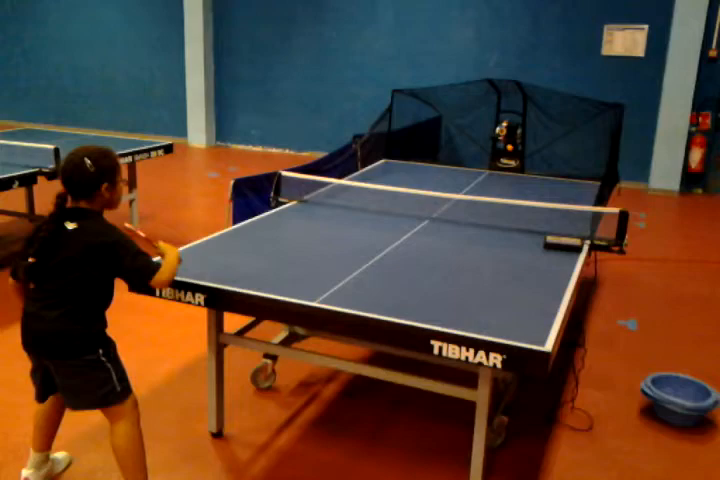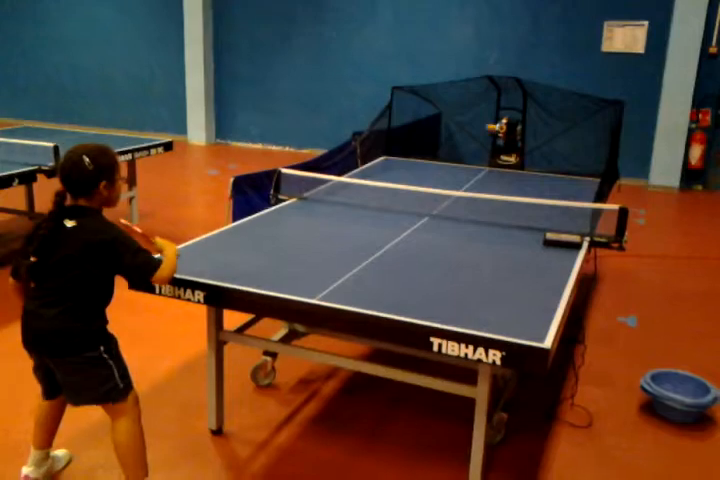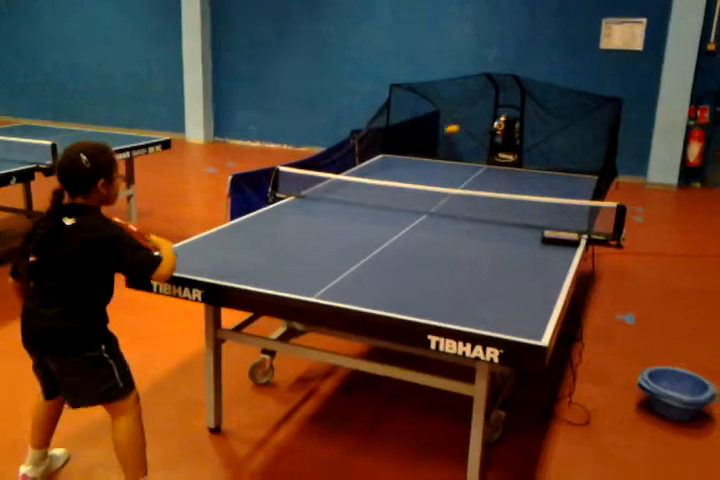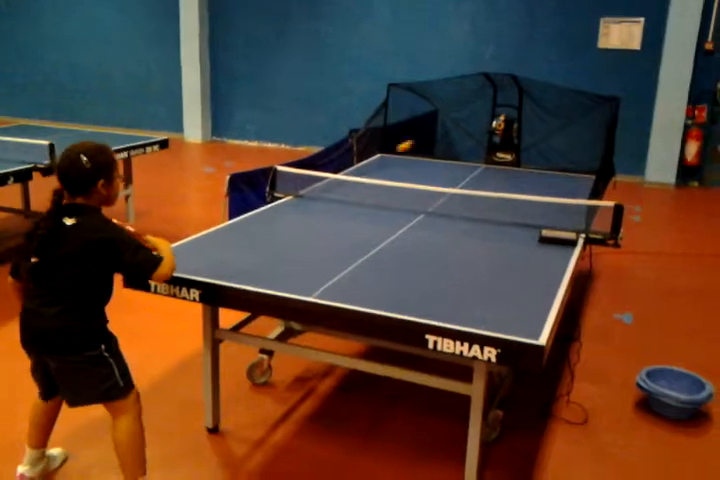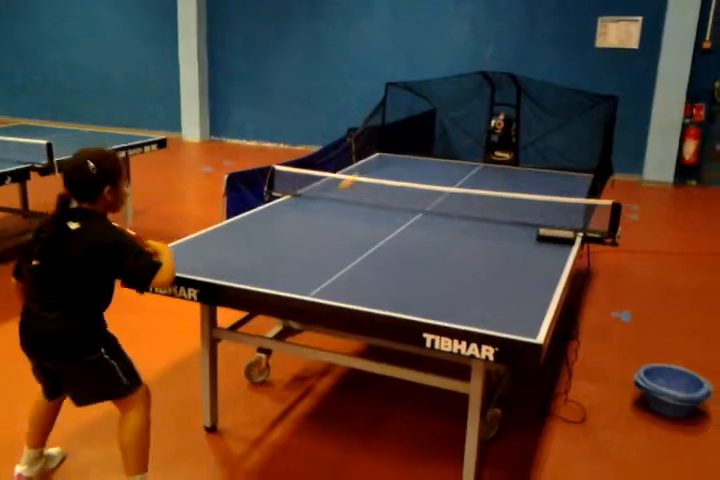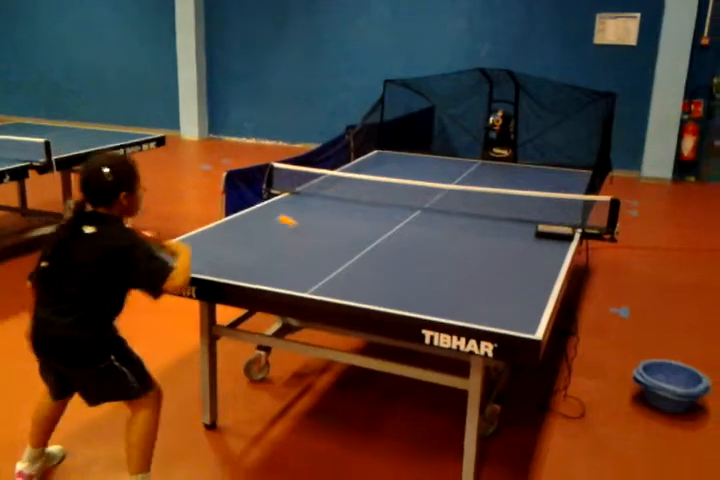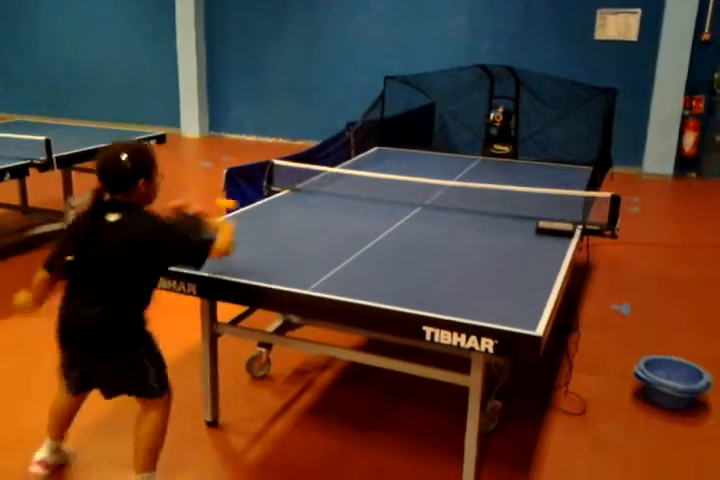
dt=0.1s
person 1, frame 1
left shoulder: (46, 227)
right shoulder: (108, 238)
left elbow: (18, 280)
right elbow: (160, 278)
right wrist: (172, 254)
left hip: (35, 334)
right hip: (79, 340)
left knee: (54, 393)
right knee: (123, 410)
person 1, frame 2
left shoulder: (45, 225)
right shoulder: (107, 236)
left elbow: (18, 280)
right elbow: (161, 275)
right wrist: (170, 250)
left hip: (35, 331)
right hip: (79, 337)
left knee: (57, 390)
right knee: (124, 407)
person 1, frame 3
left shoulder: (44, 224)
right shoulder: (107, 233)
left elbow: (17, 279)
right elbow: (162, 272)
right wrist: (166, 246)
left hip: (35, 331)
right hip: (79, 337)
left knee: (54, 391)
right knee: (125, 406)
person 1, frame 4
left shoulder: (44, 224)
right shoulder: (107, 234)
left elbow: (17, 279)
right elbow: (161, 272)
right wrist: (163, 246)
left hip: (34, 330)
right hip: (78, 336)
left knee: (51, 392)
right knee: (125, 405)
person 1, frame 5
left shoulder: (51, 227)
right shoulder: (111, 239)
left elbow: (20, 280)
right elbow: (161, 280)
right wrist: (163, 251)
left hip: (34, 333)
right hip: (79, 340)
left knee: (53, 391)
right knee: (135, 400)
person 1, frame 6
left shoulder: (66, 232)
right shoulder: (126, 243)
left elbow: (36, 283)
right elbow: (175, 283)
right wrist: (181, 252)
left hip: (45, 336)
right hip: (89, 344)
left knee: (59, 391)
right knee: (146, 400)
person 1, frame 7
left shoulder: (85, 222)
right shoulder: (155, 229)
left elbow: (50, 273)
right elbow: (219, 248)
left wrist: (32, 298)
right wrist: (222, 228)
left hip: (73, 329)
right hip: (120, 335)
left knee: (74, 388)
right knee: (156, 401)
